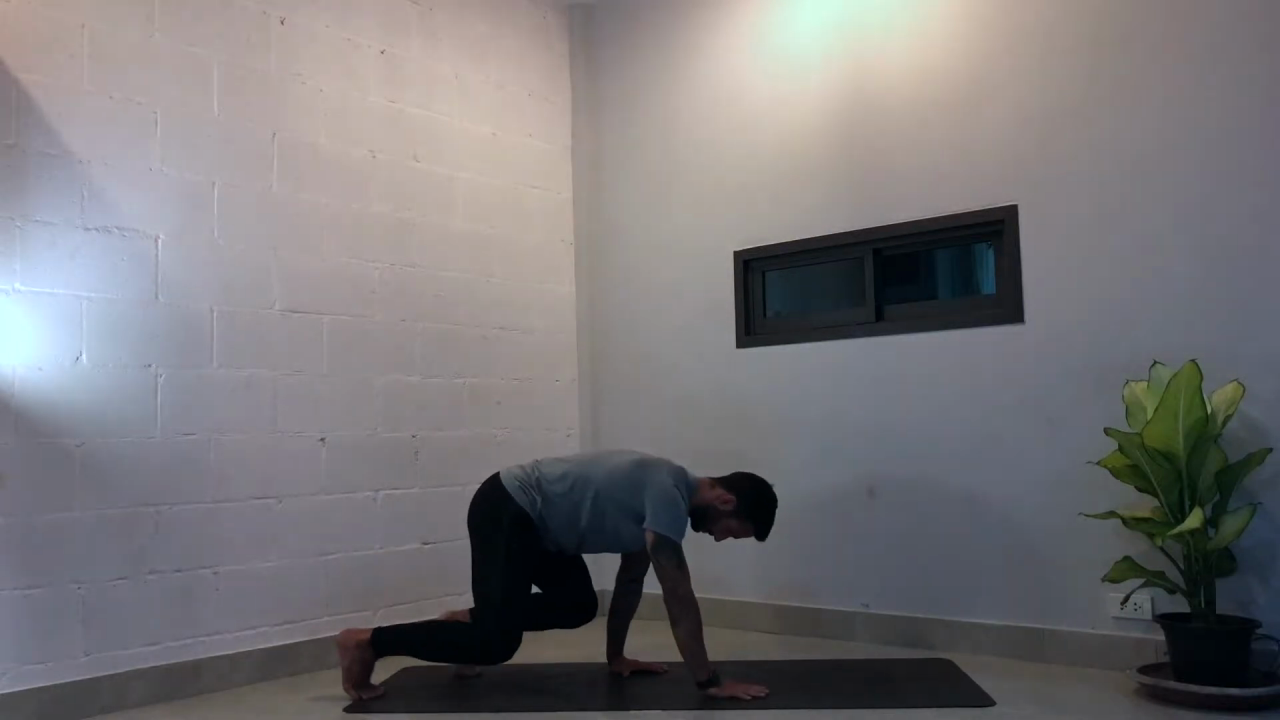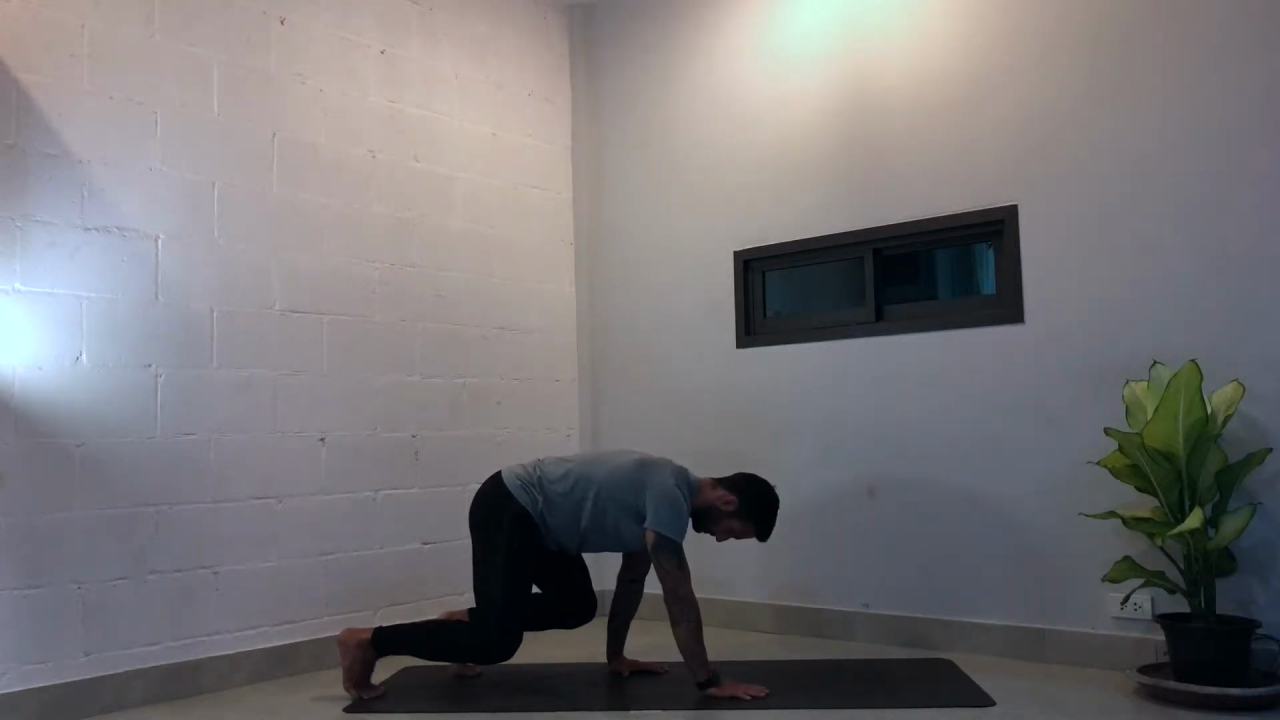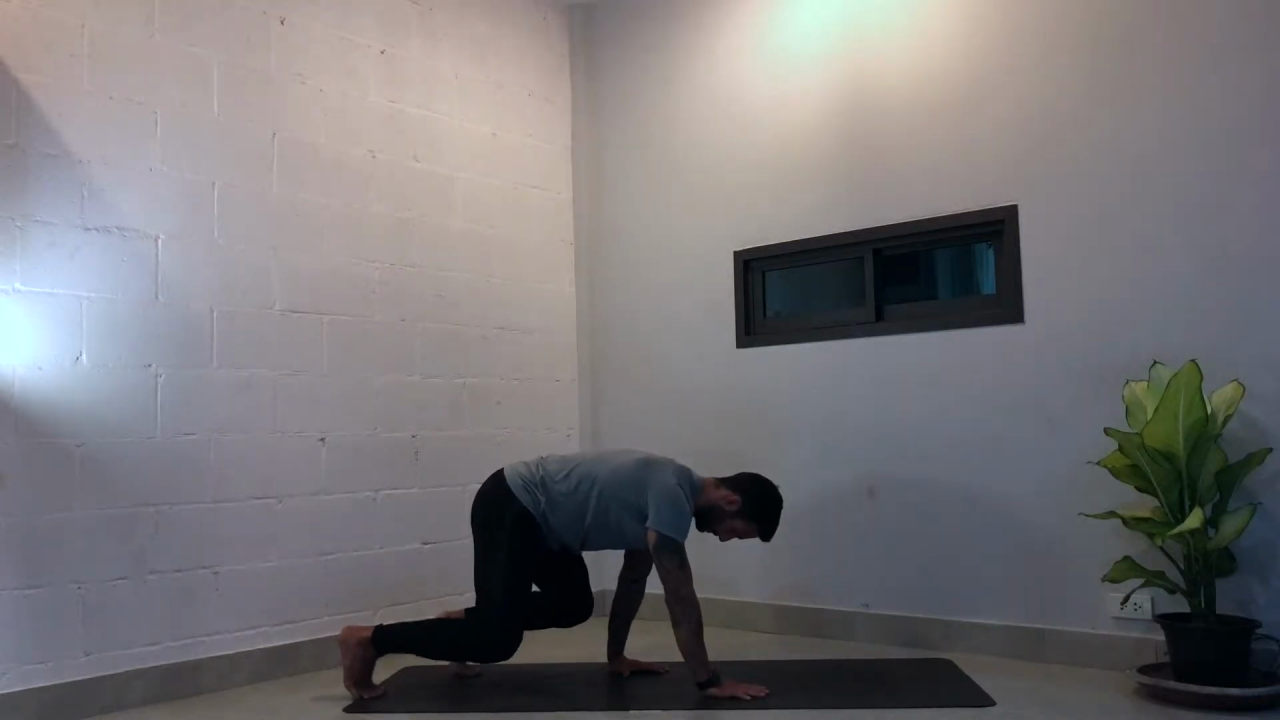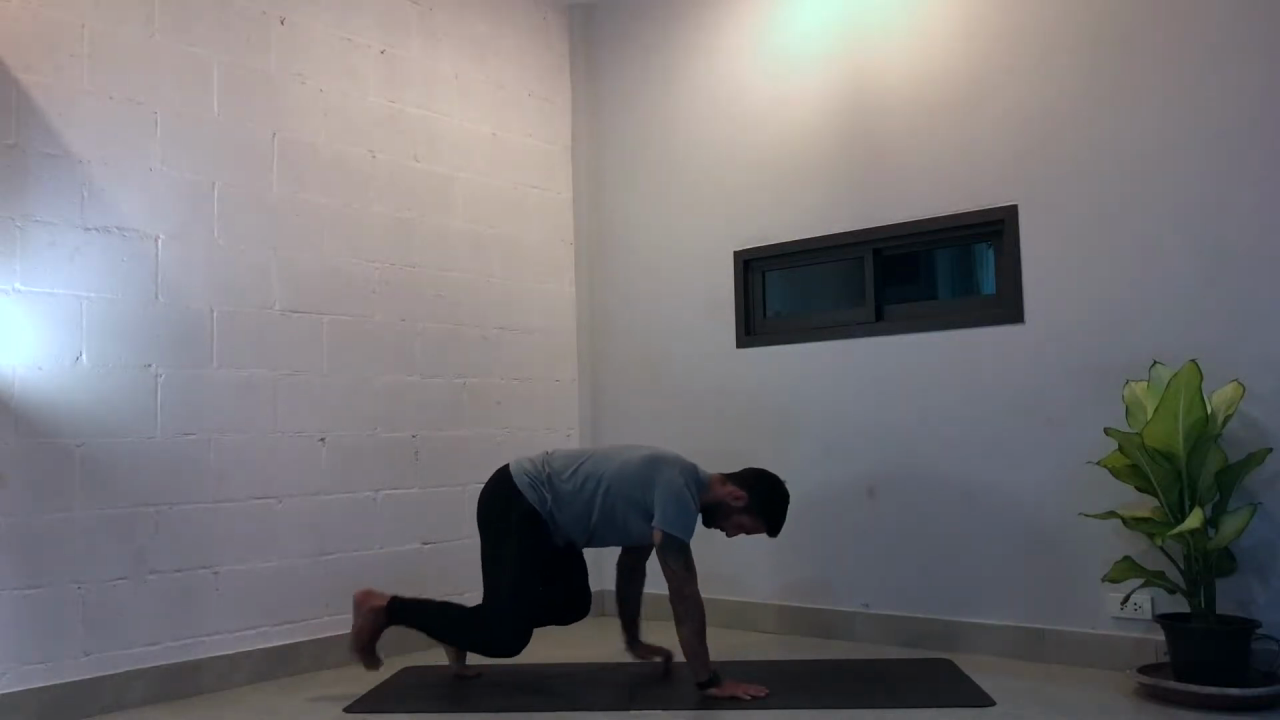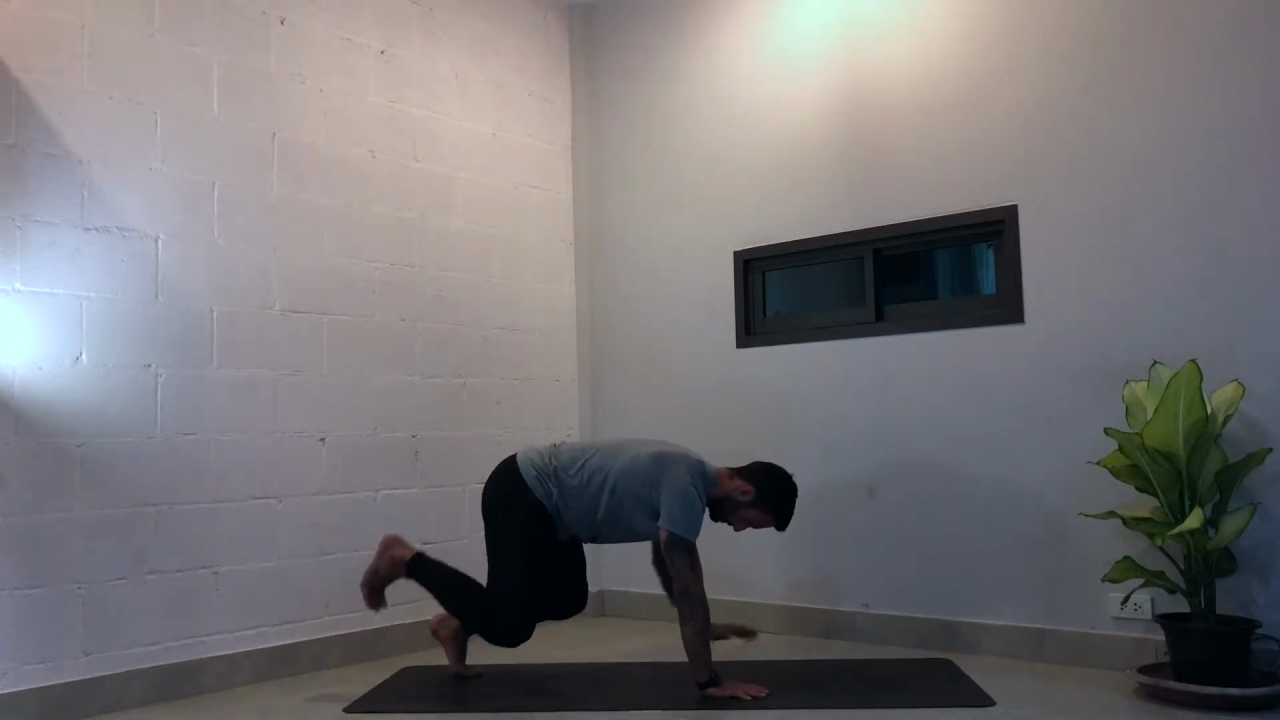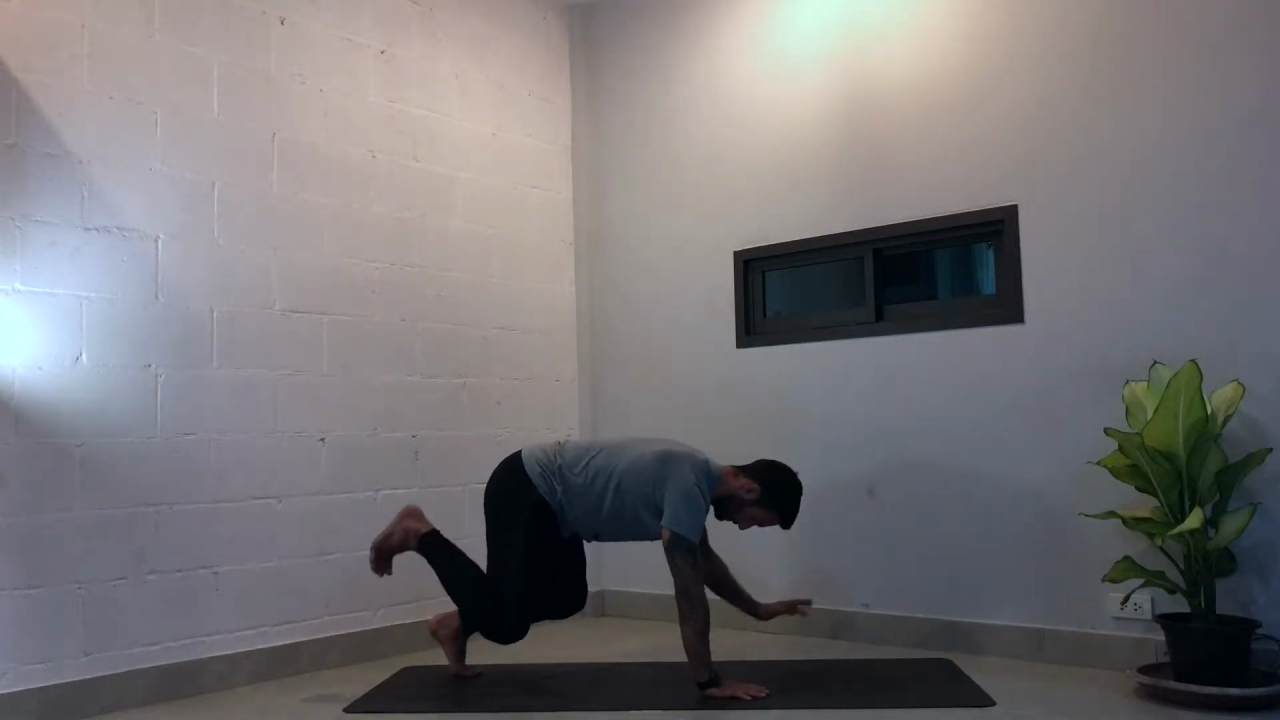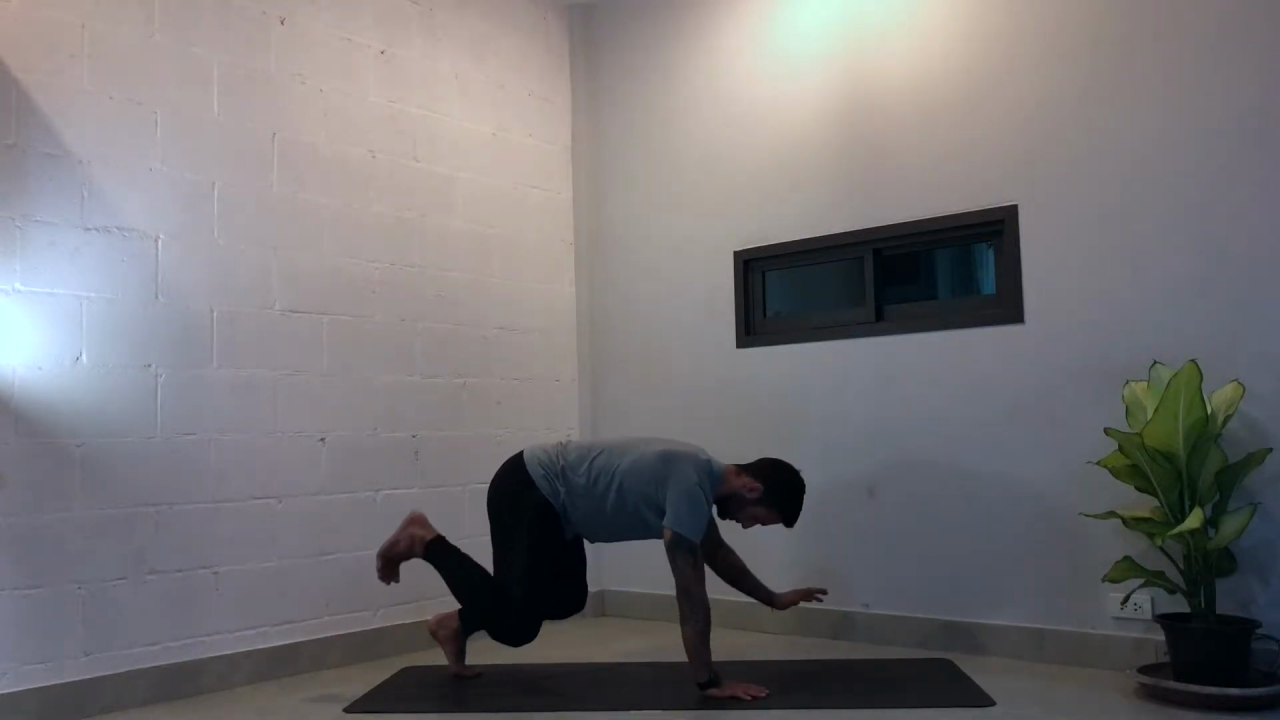
dt=0.2s
person 1, frame 1
left shoulder: (666, 493)
right shoulder: (669, 495)
left elbow: (631, 578)
right elbow: (679, 598)
left wrist: (615, 655)
right wrist: (709, 681)
left hip: (531, 517)
right hip: (506, 510)
left knee: (579, 605)
right knee: (496, 644)
left ankle: (468, 621)
right ankle: (367, 643)
person 1, frame 2
left shoulder: (667, 493)
right shoulder: (670, 496)
left elbow: (632, 578)
right elbow: (679, 597)
left wrist: (615, 655)
right wrist: (708, 681)
left hip: (533, 518)
right hip: (508, 509)
left knee: (578, 606)
right knee: (497, 643)
left ankle: (466, 621)
right ankle: (369, 642)
person 1, frame 3
left shoulder: (669, 493)
right shoulder: (672, 495)
left elbow: (634, 577)
right elbow: (681, 597)
left wrist: (615, 654)
right wrist: (709, 680)
left hip: (535, 515)
right hip: (510, 508)
left knee: (574, 605)
right knee: (496, 641)
left ankle: (462, 621)
right ankle: (369, 640)
person 1, frame 4
left shoulder: (675, 487)
right shoulder: (678, 492)
left elbow: (632, 564)
right elbow: (684, 595)
left wrist: (634, 641)
right wrist: (709, 680)
left hip: (538, 508)
right hip: (516, 503)
left knee: (572, 603)
right knee: (506, 636)
left ankle: (463, 623)
right ankle: (383, 608)
person 1, frame 5
left shoulder: (686, 480)
right shoulder: (685, 489)
left elbow: (664, 561)
right elbow: (689, 590)
left wrist: (705, 629)
right wrist: (708, 680)
left hip: (541, 498)
right hip: (520, 494)
left knee: (569, 599)
right knee: (509, 626)
left ankle: (457, 624)
right ankle: (404, 560)
person 1, frame 6
left shoulder: (694, 478)
right shoulder: (688, 487)
left elbow: (701, 559)
right elbow: (689, 590)
left wrist: (757, 609)
right wrist: (708, 680)
left hip: (544, 494)
right hip: (524, 490)
left knee: (568, 599)
right knee: (506, 622)
left ankle: (457, 623)
right ankle: (418, 533)
person 1, frame 7
left shoulder: (700, 476)
right shoulder: (691, 486)
left elbow: (716, 552)
right elbow: (691, 592)
left wrist: (774, 599)
right wrist: (708, 680)
left hip: (548, 495)
right hip: (527, 491)
left knee: (567, 600)
right knee: (515, 625)
left ankle: (455, 624)
right ankle: (425, 540)
